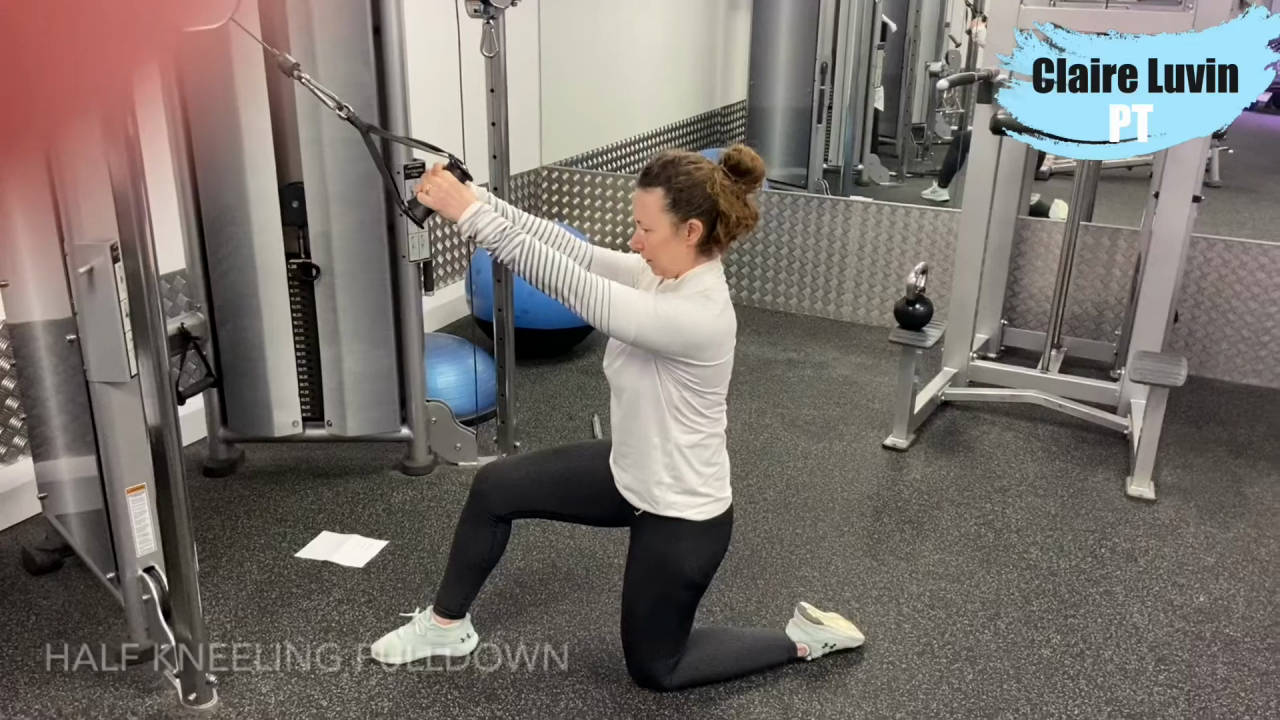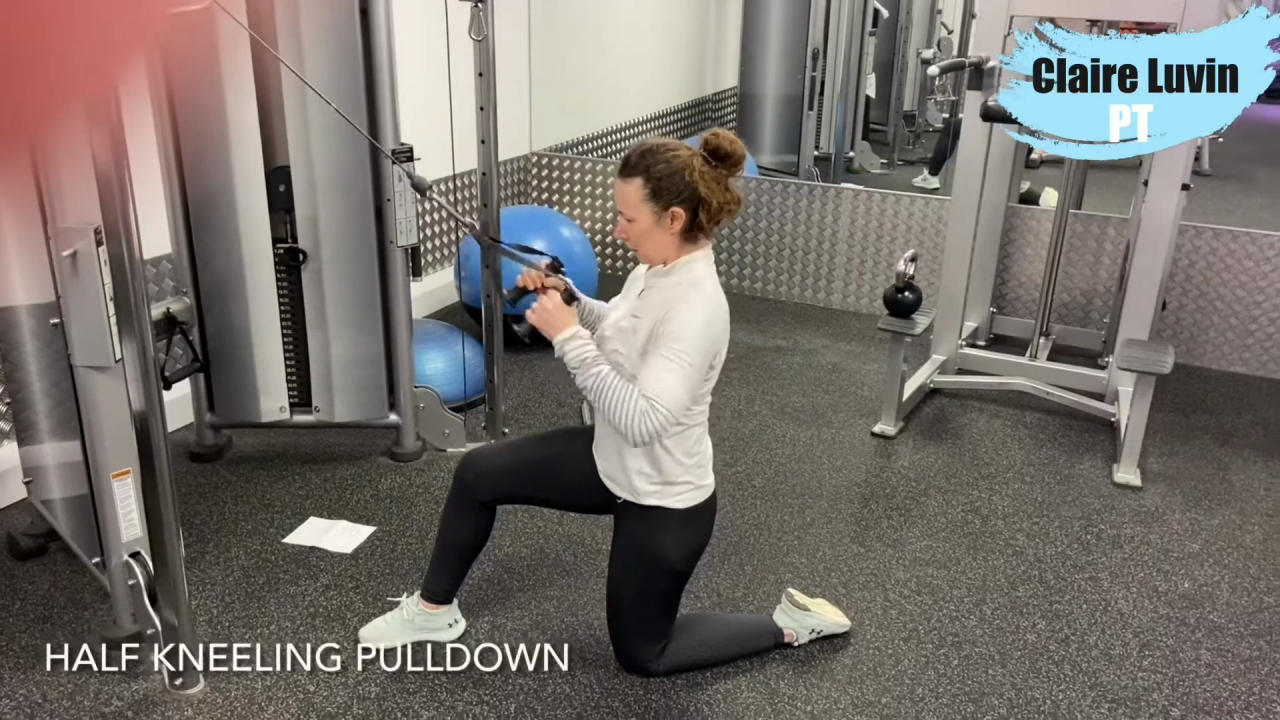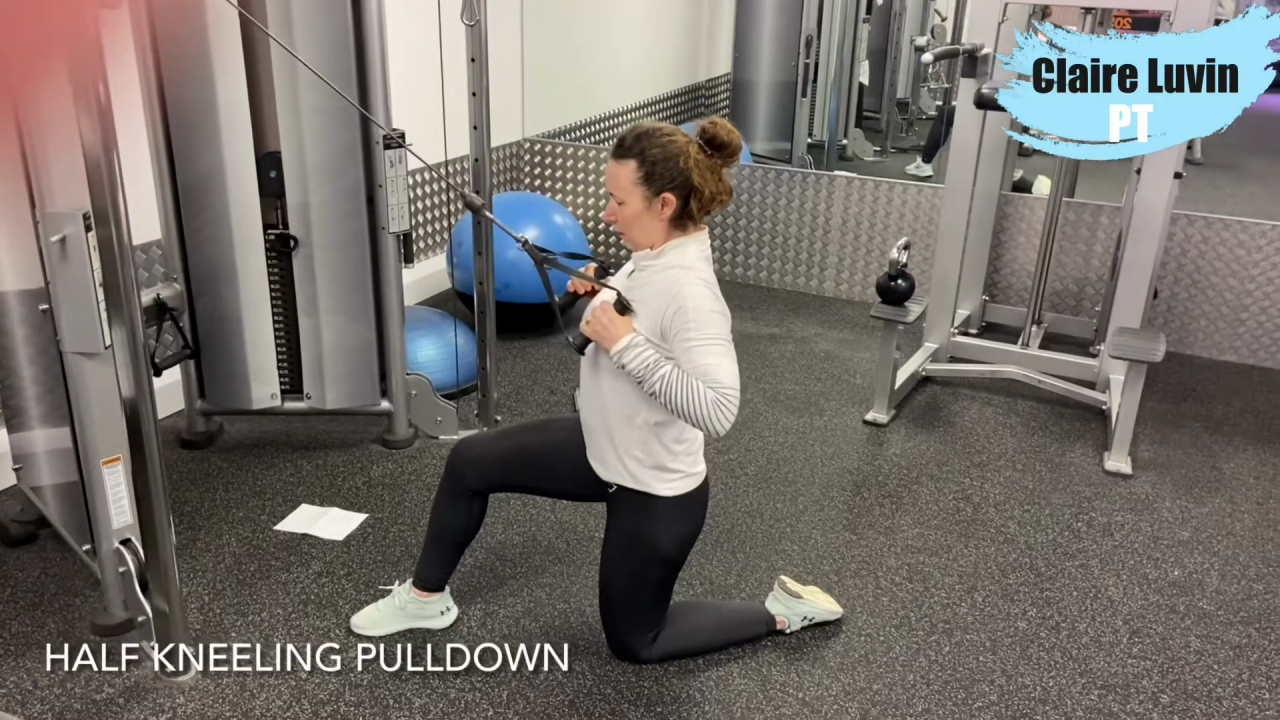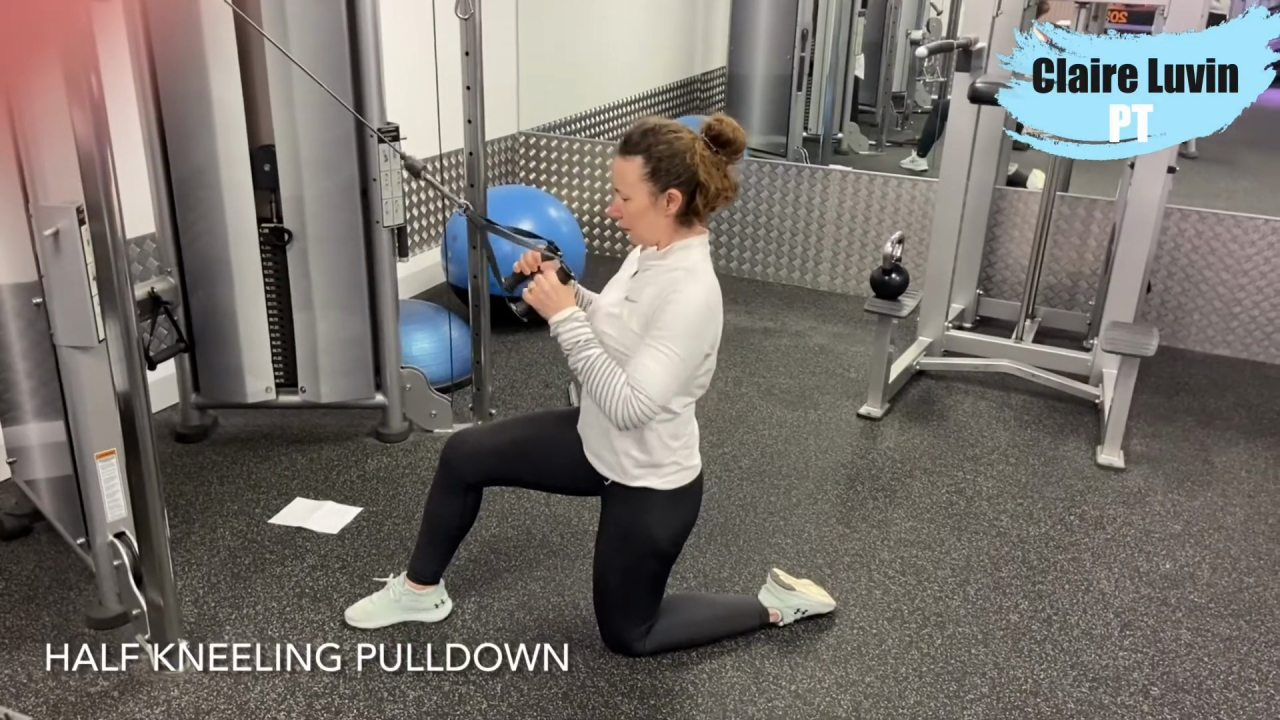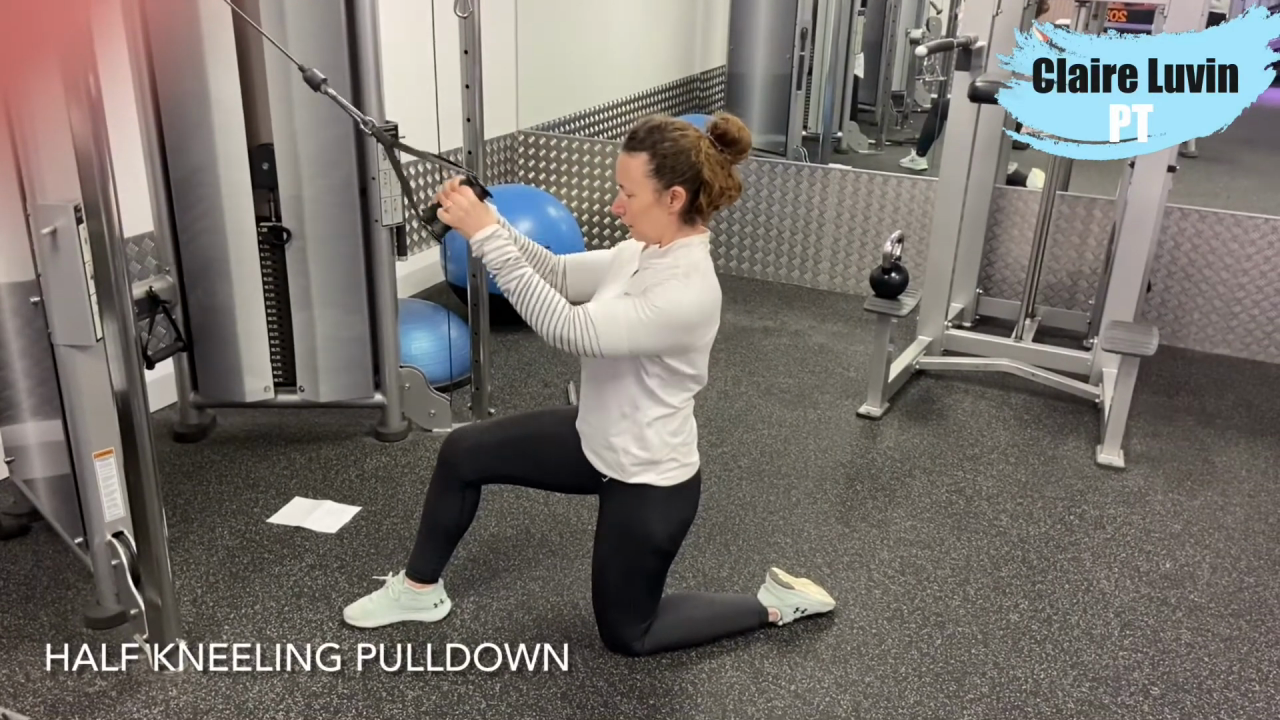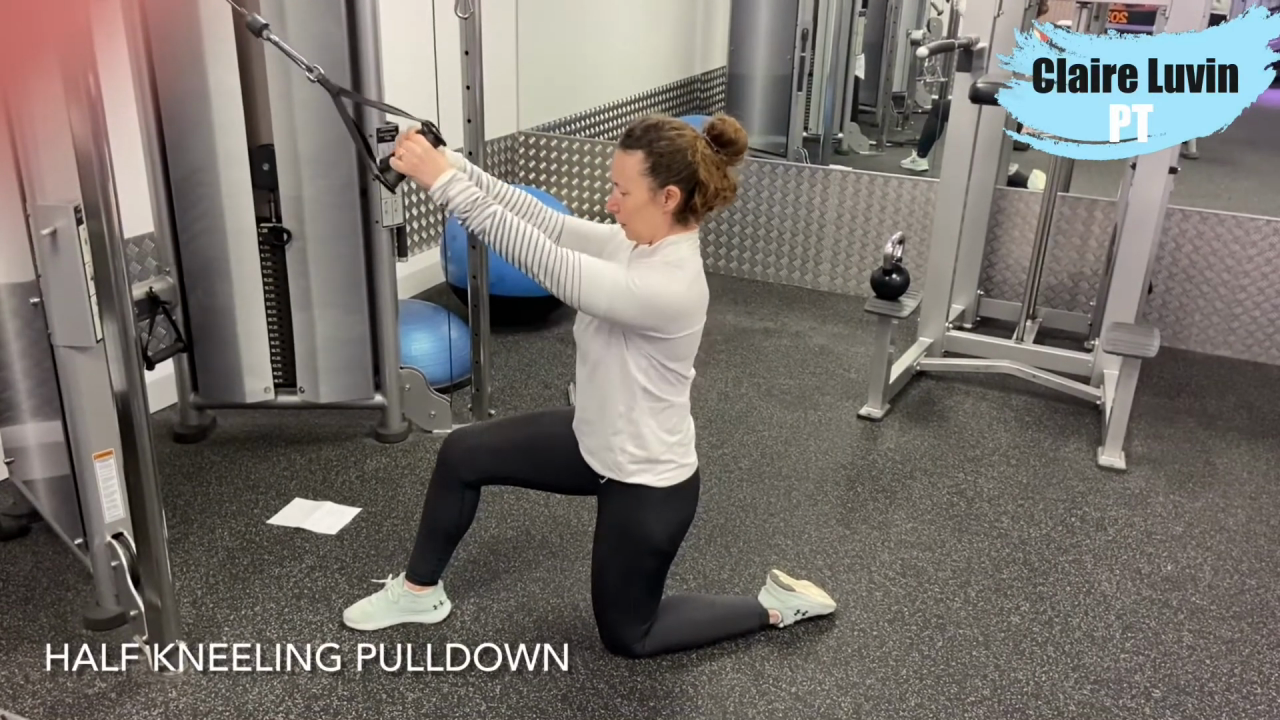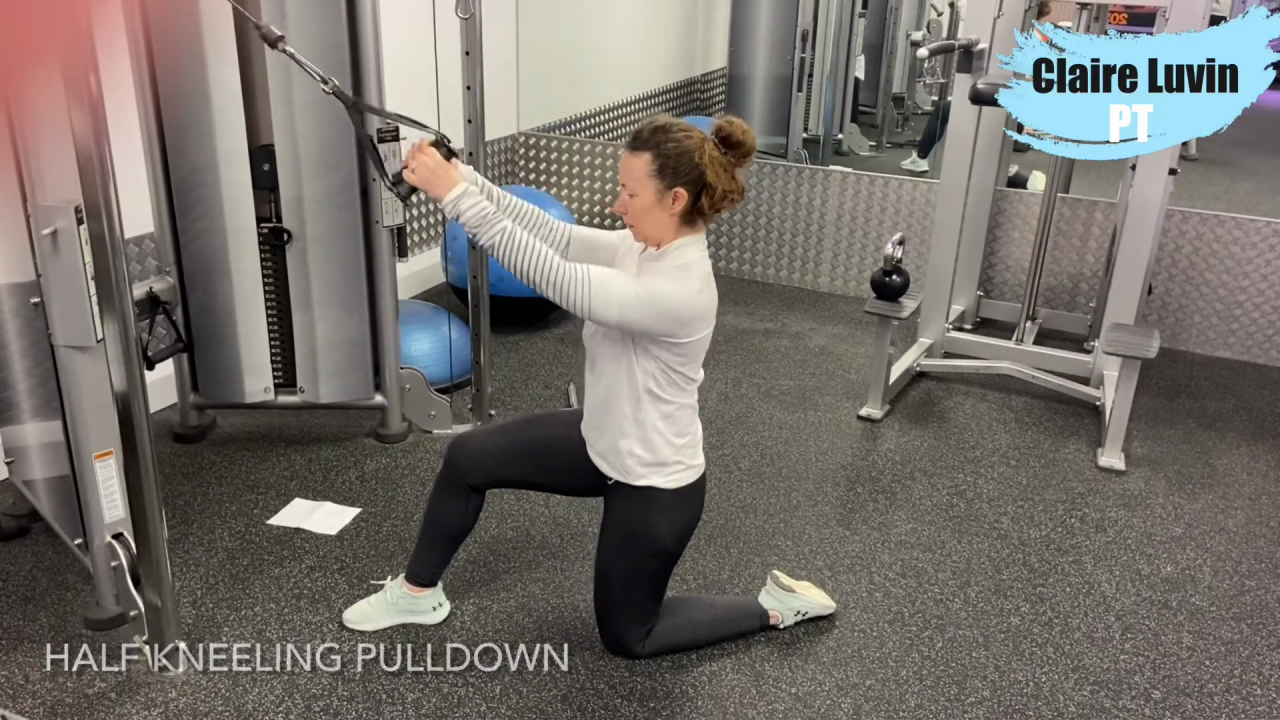
dt=0.7s
person 1, frame 1
left shoulder: (699, 314)
right shoulder: (668, 272)
left elbow: (575, 287)
right elbow: (572, 250)
left wrist: (473, 216)
right wrist: (476, 197)
left hip: (682, 515)
right hip: (631, 471)
left knee: (654, 667)
right knee: (495, 487)
left ankle: (805, 637)
right ankle: (446, 624)
person 1, frame 2
left shoulder: (695, 307)
right shoulder: (660, 268)
left elbow: (647, 423)
right elbow: (619, 332)
left wrist: (570, 338)
right wrist: (568, 301)
left hip: (663, 501)
right hip: (612, 462)
left knee: (640, 653)
right knee: (477, 474)
left ankle: (792, 624)
right ankle: (433, 611)
person 1, frame 3
left shoulder: (689, 290)
right shoulder: (656, 255)
left elbow: (717, 410)
left wrist: (626, 344)
right wrist: (602, 292)
left hip: (657, 490)
right hip: (604, 446)
left knee: (634, 640)
right knee: (470, 461)
left ankle: (783, 609)
right ankle: (426, 597)
person 1, frame 4
left shoulder: (690, 294)
right shoulder: (652, 254)
left elbow: (625, 404)
left wrist: (562, 315)
right wrist: (564, 291)
left hip: (651, 483)
right hip: (599, 443)
left knee: (627, 632)
right knee: (464, 455)
left ankle: (776, 603)
right ankle: (420, 590)
person 1, frame 5
left shoulder: (687, 292)
right shoulder: (650, 249)
left elbow: (566, 329)
right elbow: (561, 275)
left wrist: (487, 237)
right wrist: (490, 222)
left hip: (650, 481)
right hip: (599, 438)
left knee: (626, 632)
right knee: (463, 452)
left ankle: (776, 603)
right ankle: (419, 589)
person 1, frame 6
left shoulder: (670, 286)
right shoulder: (642, 242)
left elbow: (544, 260)
right elbow: (546, 221)
left wrist: (444, 183)
right wrist: (449, 164)
left hip: (648, 482)
right hip: (596, 439)
left knee: (626, 634)
right knee: (462, 454)
left ankle: (776, 606)
right ankle: (419, 591)
person 1, frame 7
left shoulder: (680, 289)
right shoulder: (650, 244)
left elbow: (556, 278)
right elbow: (555, 235)
left wrist: (457, 197)
right wrist: (461, 176)
left hip: (655, 485)
right hip: (604, 441)
left knee: (626, 635)
right knee: (468, 457)
left ankle: (777, 607)
right ankle: (418, 592)
